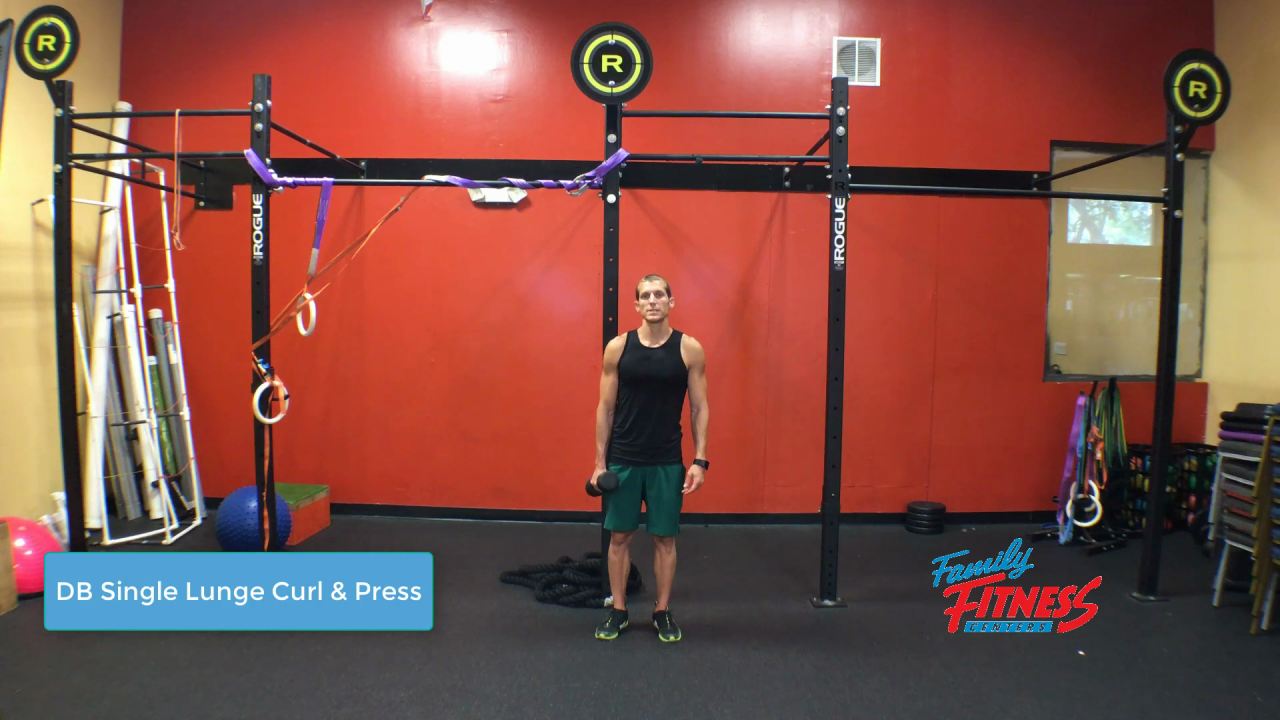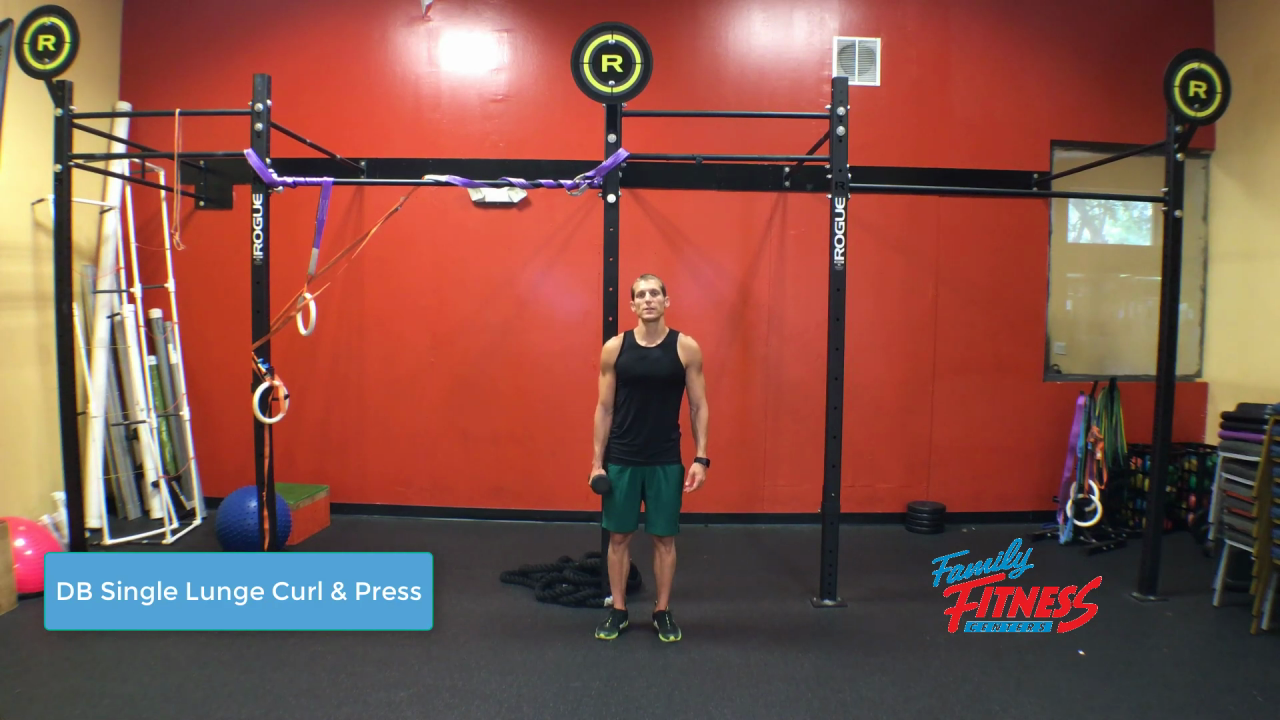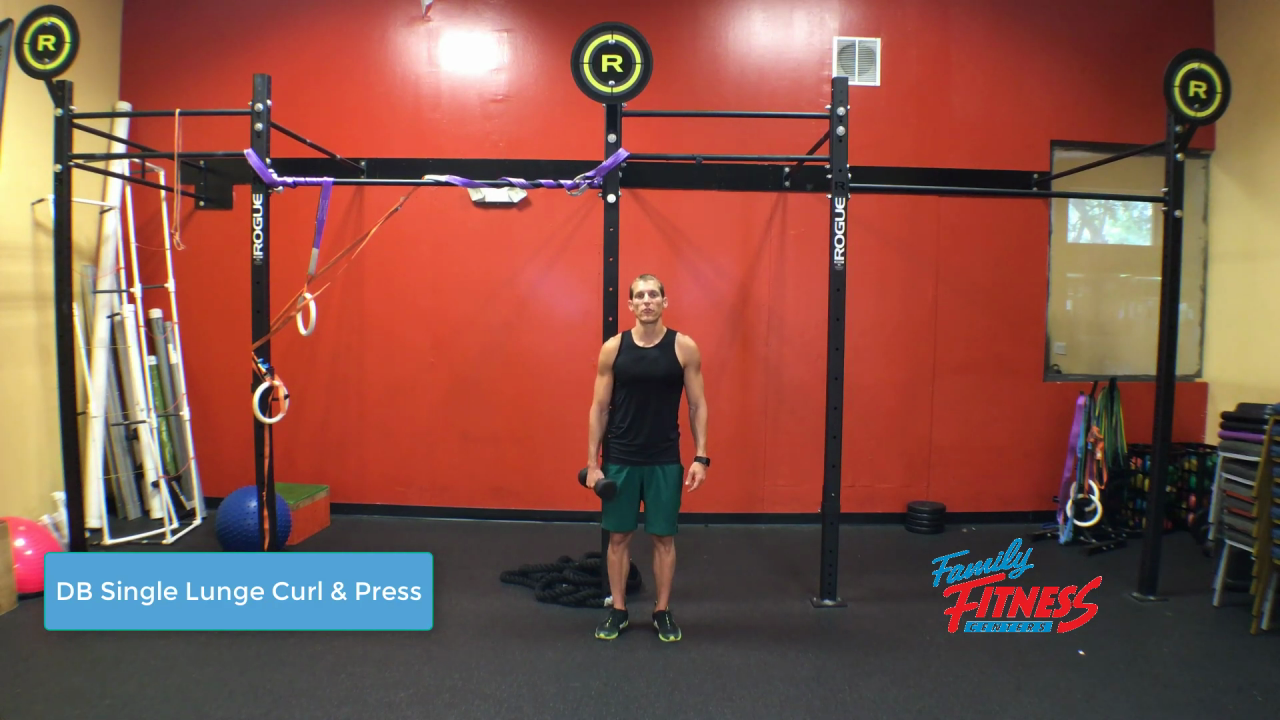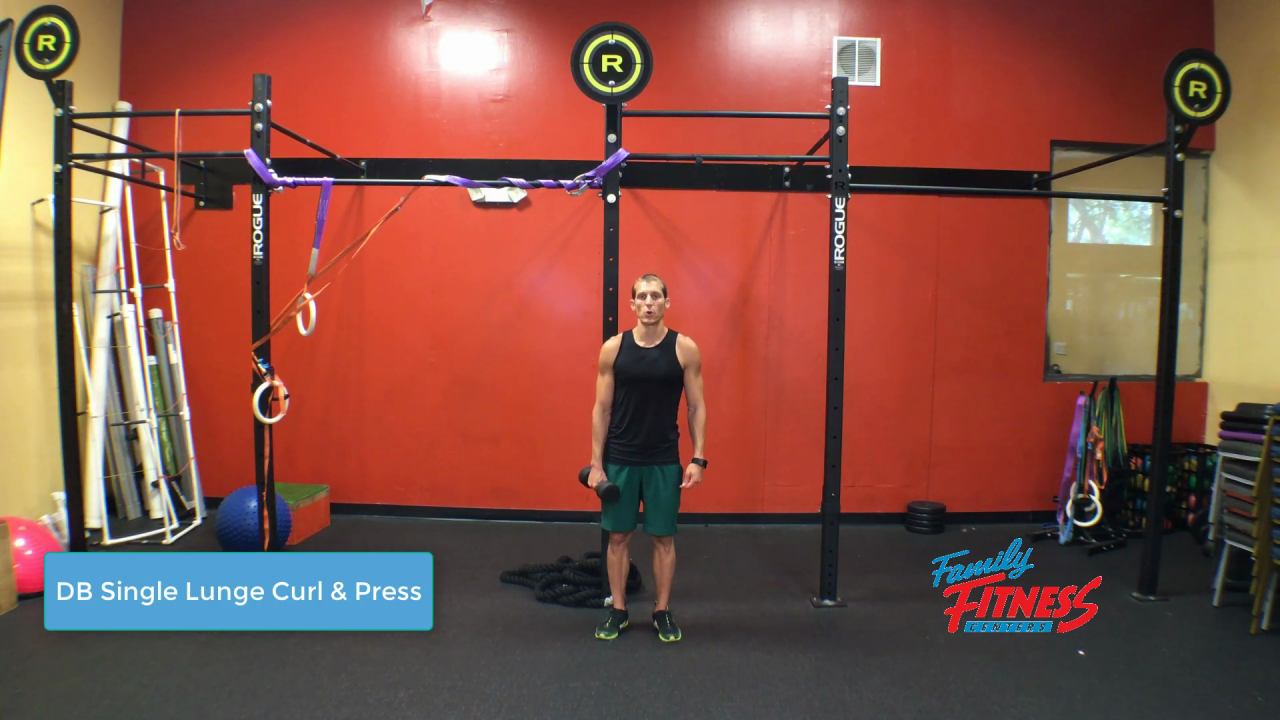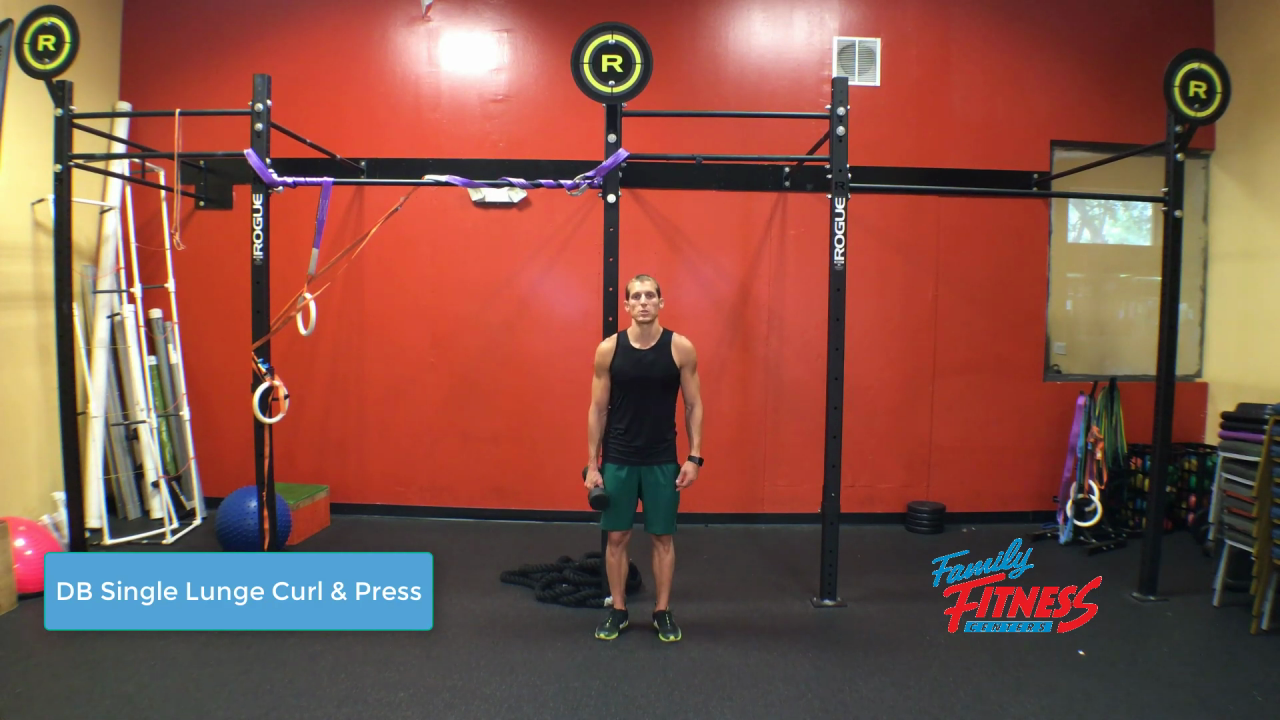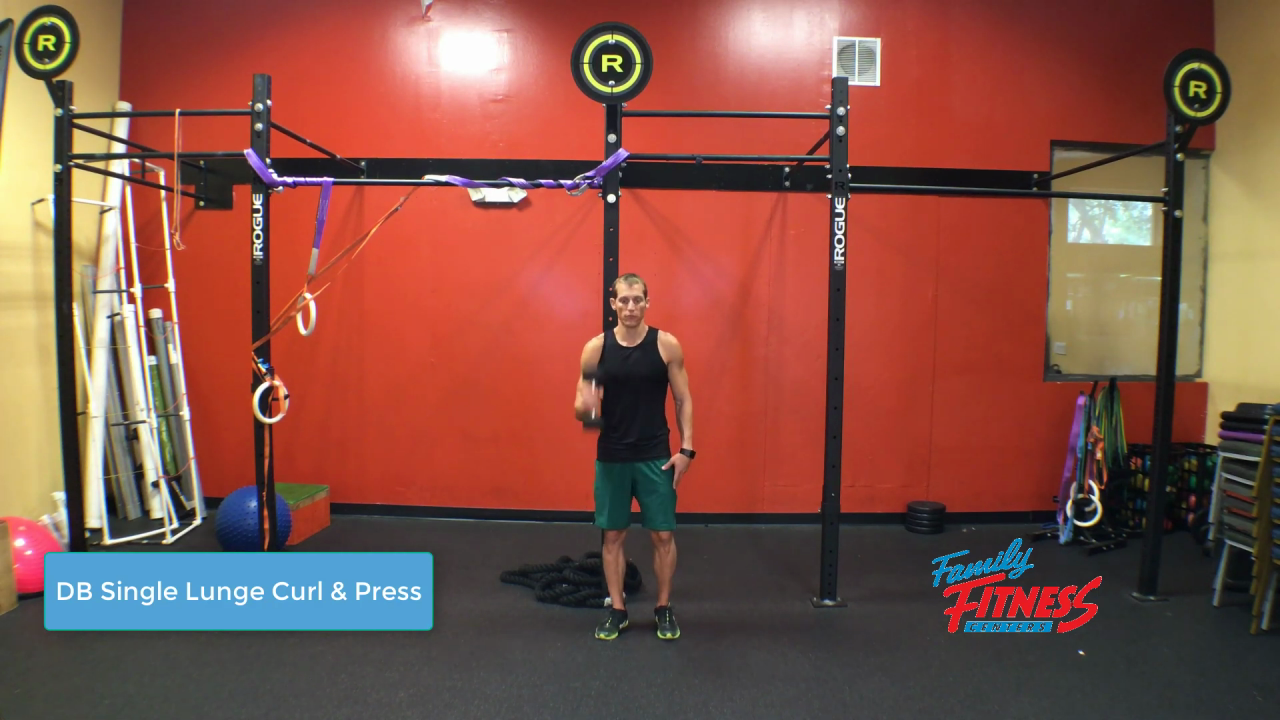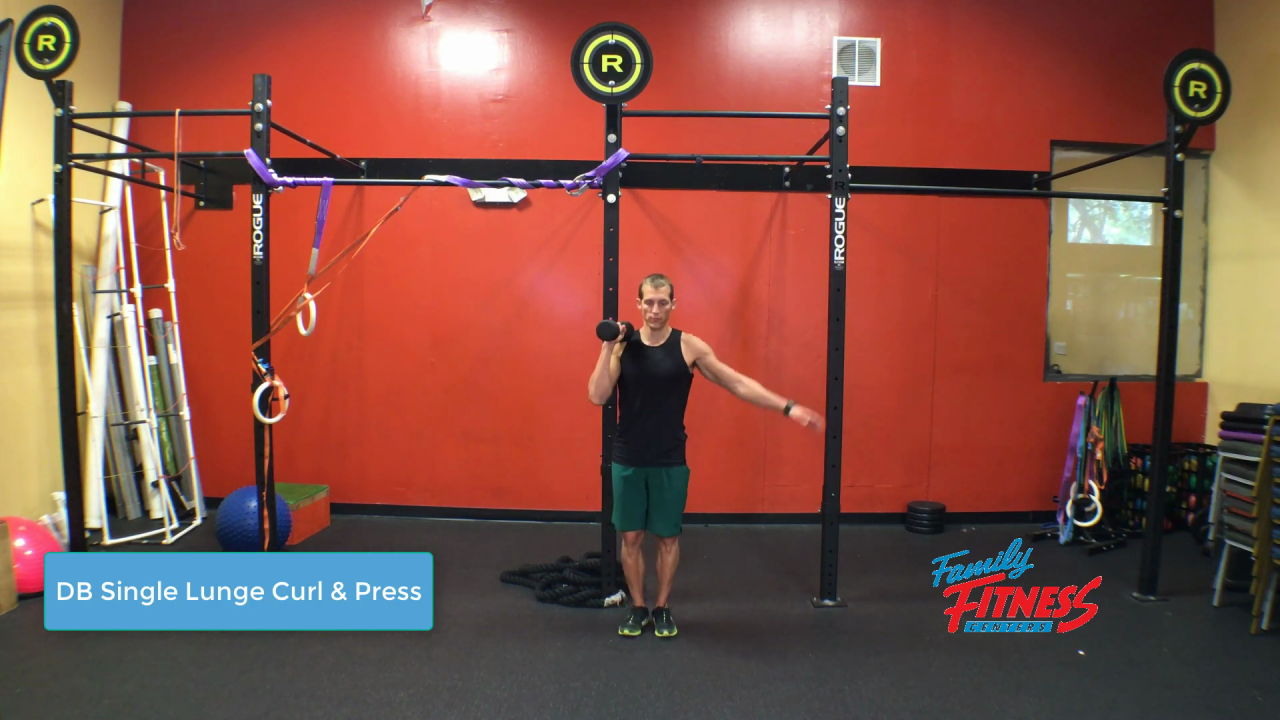
dt=0.7s
person 1, frame 1
left shoulder: (690, 349)
right shoulder: (618, 348)
left elbow: (700, 408)
right elbow: (606, 408)
left wrist: (700, 460)
right wrist: (600, 462)
left hip: (667, 461)
right hip: (622, 459)
left knee: (665, 538)
right knee: (619, 536)
left ankle: (662, 612)
right ankle: (618, 611)
person 1, frame 2
left shoulder: (686, 347)
right shoulder: (614, 348)
left elbow: (699, 406)
right elbow: (604, 408)
left wrist: (701, 457)
right wrist: (597, 462)
left hip: (666, 461)
right hip: (620, 459)
left knee: (664, 538)
right knee: (618, 536)
left ankle: (662, 612)
right ankle: (618, 610)
person 1, frame 3
left shoulder: (684, 347)
right shoulder: (612, 348)
left elbow: (698, 405)
right elbow: (599, 407)
left wrist: (701, 456)
right wrist: (592, 462)
left hip: (665, 460)
right hip: (619, 459)
left knee: (663, 537)
right knee: (618, 535)
left ankle: (662, 612)
right ankle: (618, 611)
person 1, frame 4
left shoulder: (685, 348)
right shoulder: (613, 347)
left elbow: (697, 406)
right elbow: (602, 408)
left wrist: (698, 459)
right wrist: (596, 463)
left hip: (664, 461)
right hip: (619, 459)
left knee: (663, 538)
right knee: (617, 536)
left ankle: (662, 612)
right ankle: (618, 611)
person 1, frame 5
left shoulder: (681, 348)
right shoulder: (608, 349)
left elbow: (694, 406)
right elbow: (598, 409)
left wrist: (694, 457)
right wrist: (592, 464)
left hip: (662, 461)
right hip: (617, 460)
left knee: (662, 537)
right knee: (616, 536)
left ankle: (663, 612)
right ankle: (618, 611)
person 1, frame 6
left shoulder: (666, 344)
right shoulder: (597, 347)
left elbow: (683, 399)
right elbow: (580, 405)
left wrist: (686, 448)
right wrist: (585, 406)
left hip: (656, 456)
right hip: (611, 458)
left knee: (663, 535)
right knee: (612, 535)
left ankle: (663, 607)
right ankle: (617, 610)
person 1, frame 7
left shoulder: (689, 346)
right shoulder: (622, 345)
left elbow: (739, 383)
right elbow: (597, 396)
left wrist: (787, 407)
right wrist: (608, 349)
left hip: (669, 461)
right hip: (627, 460)
left knee: (667, 536)
right knee: (630, 535)
left ankle: (661, 608)
right ankle: (637, 606)
